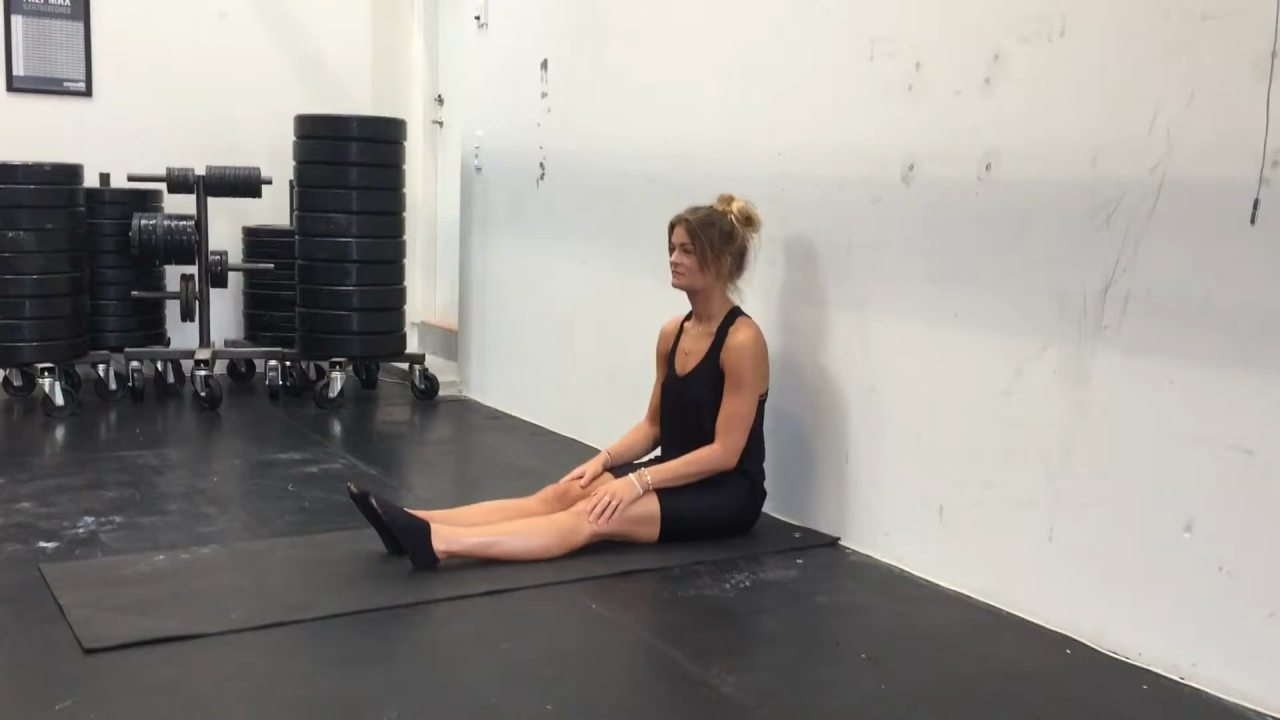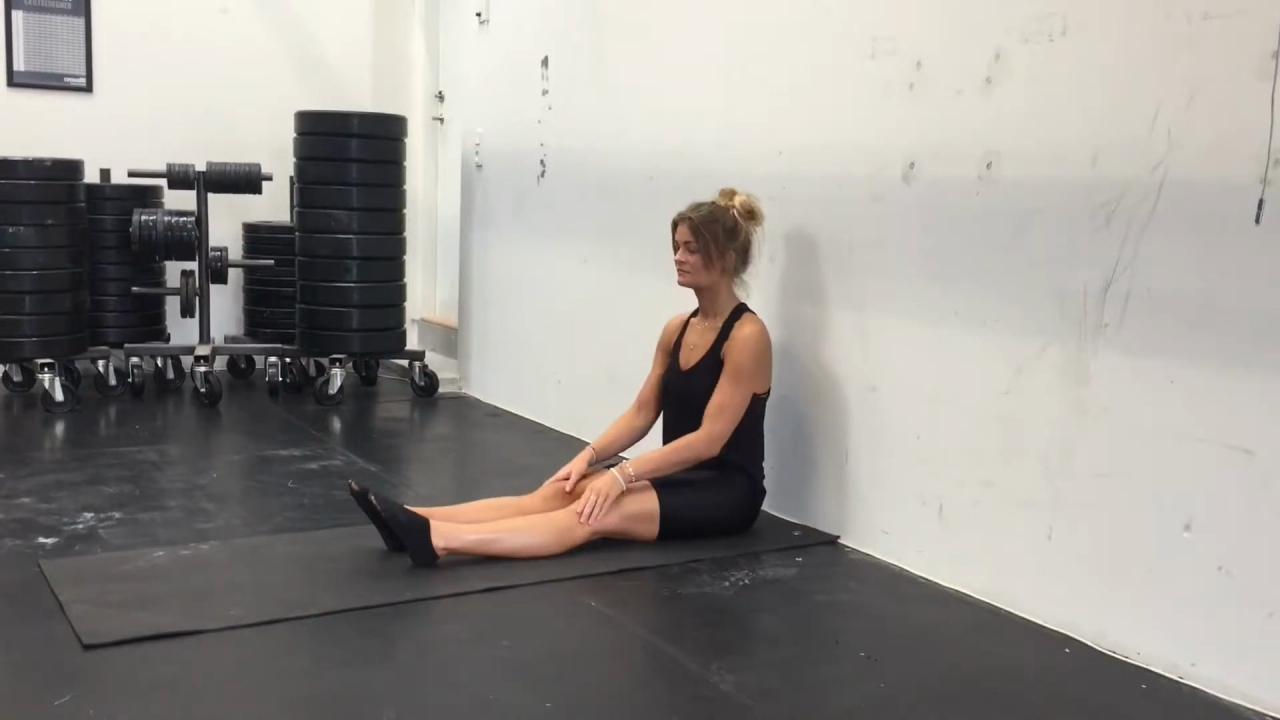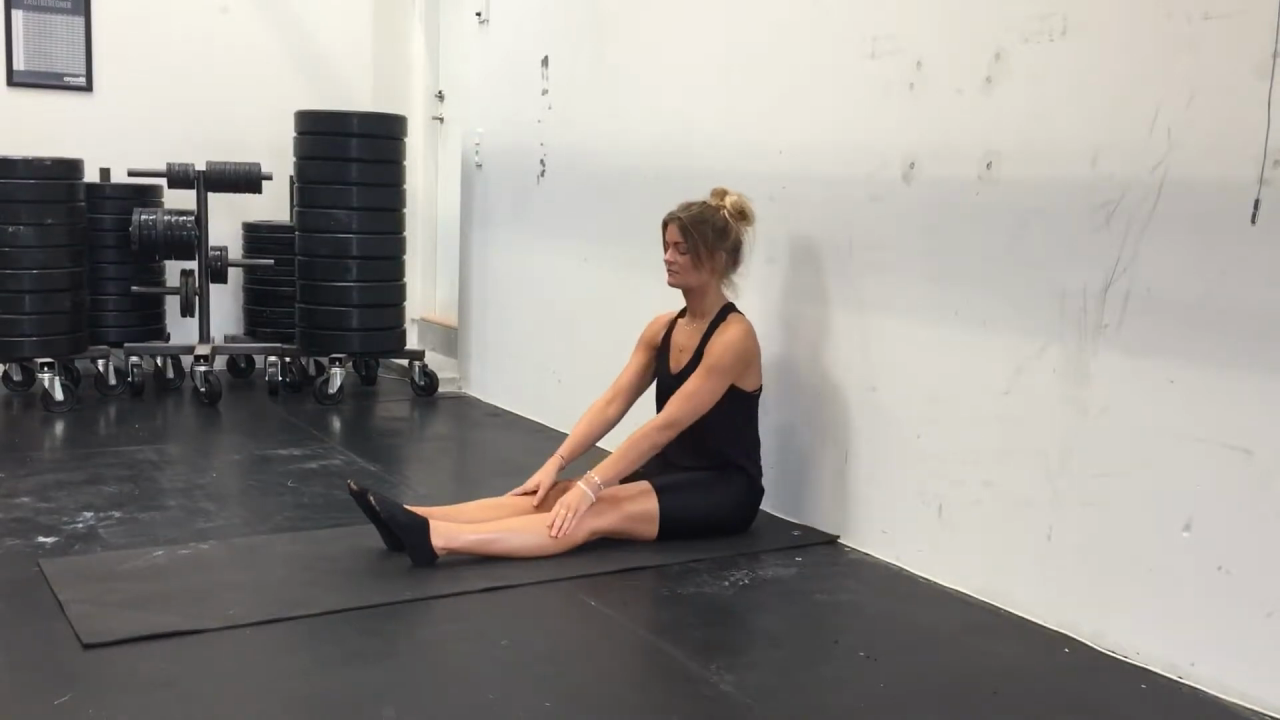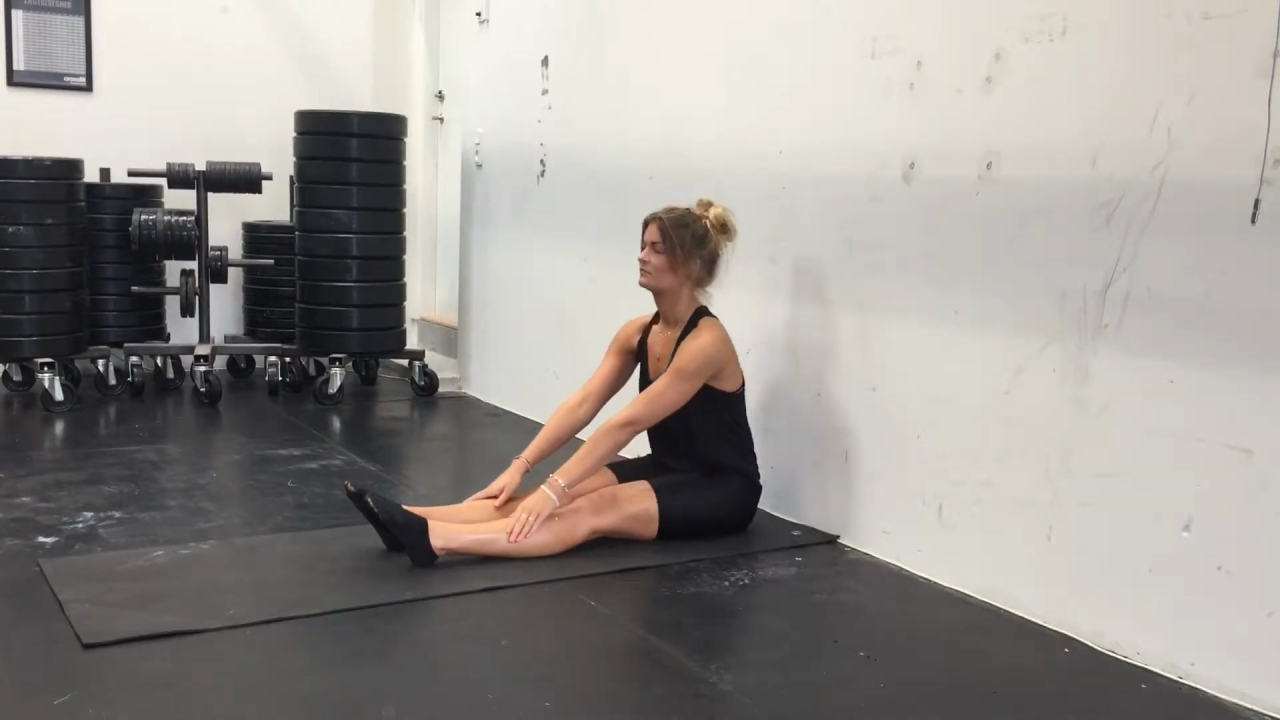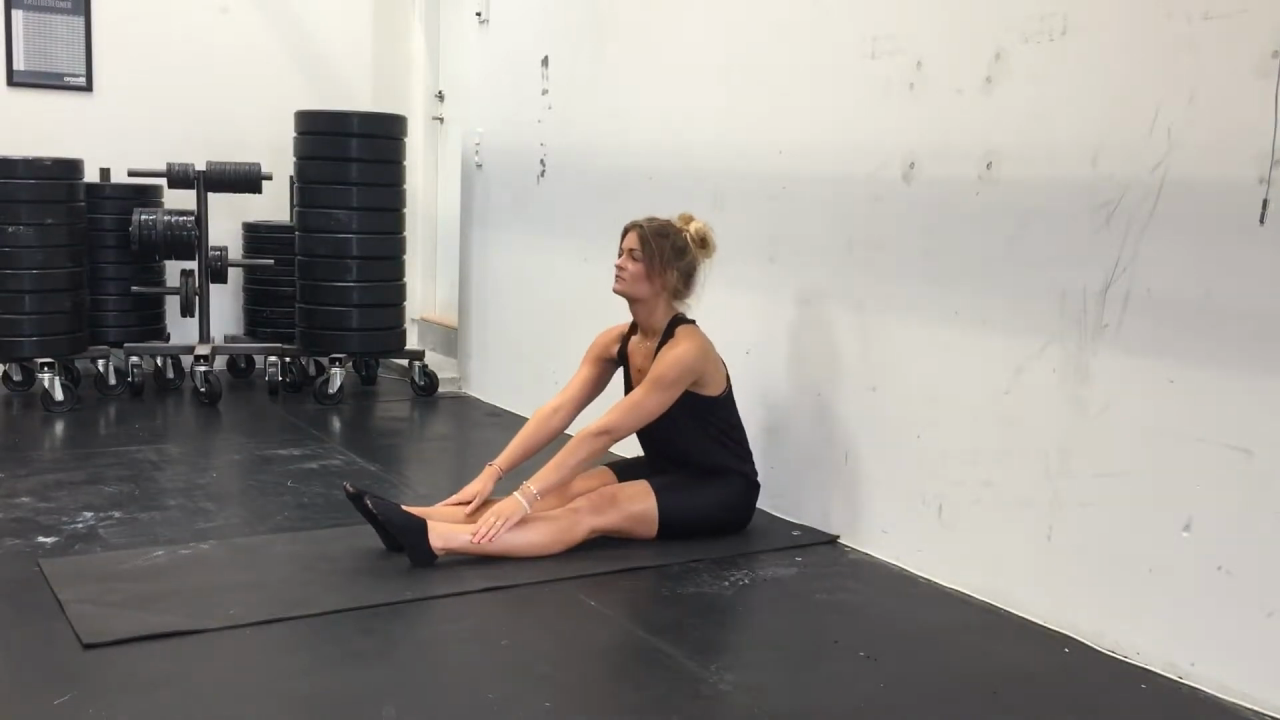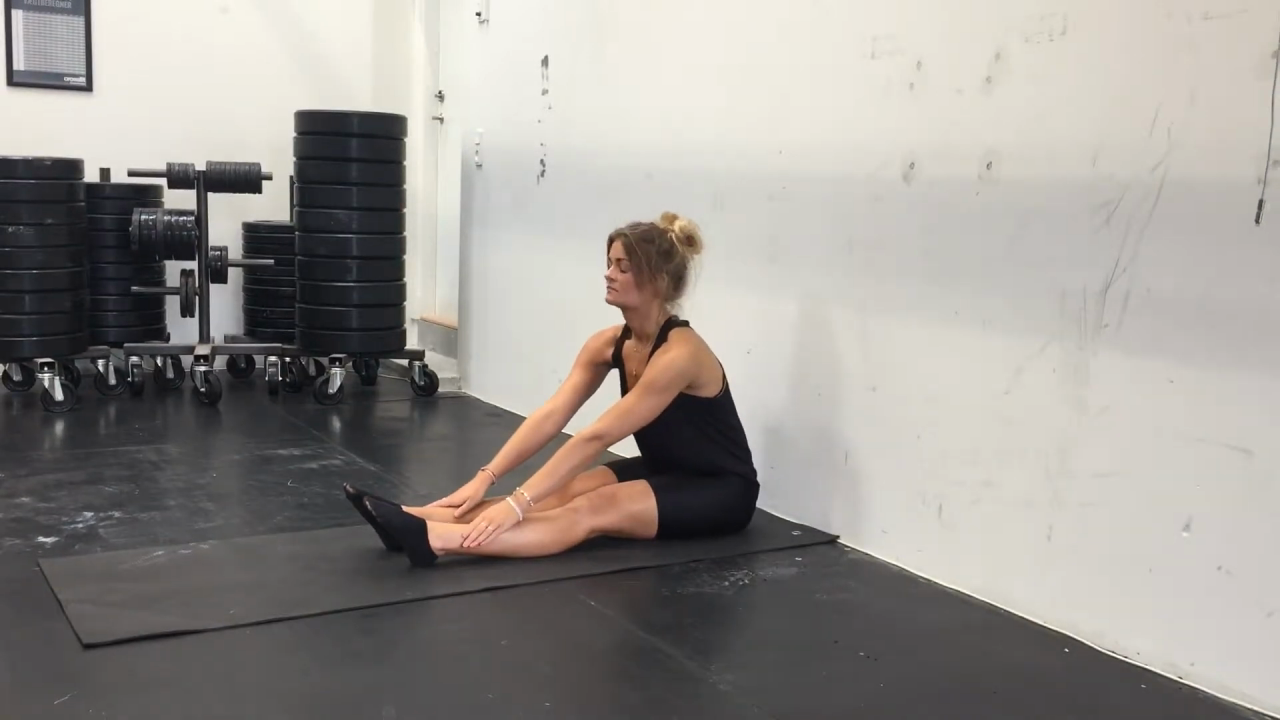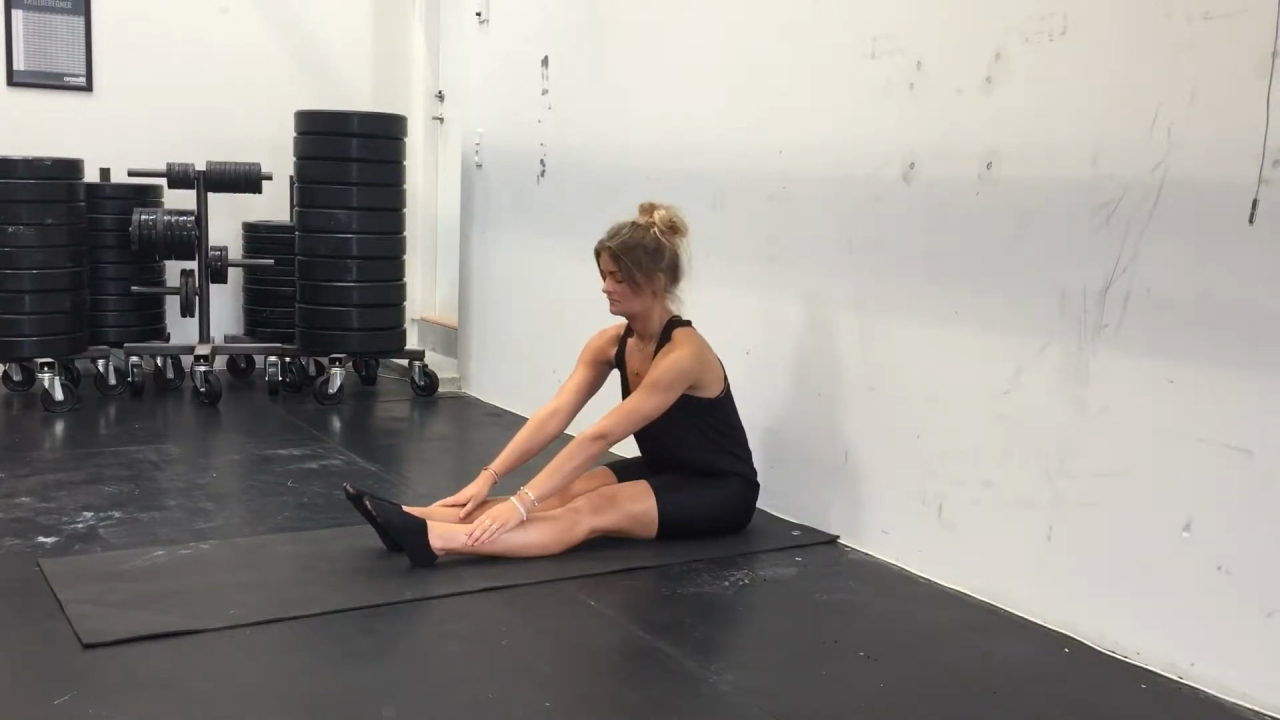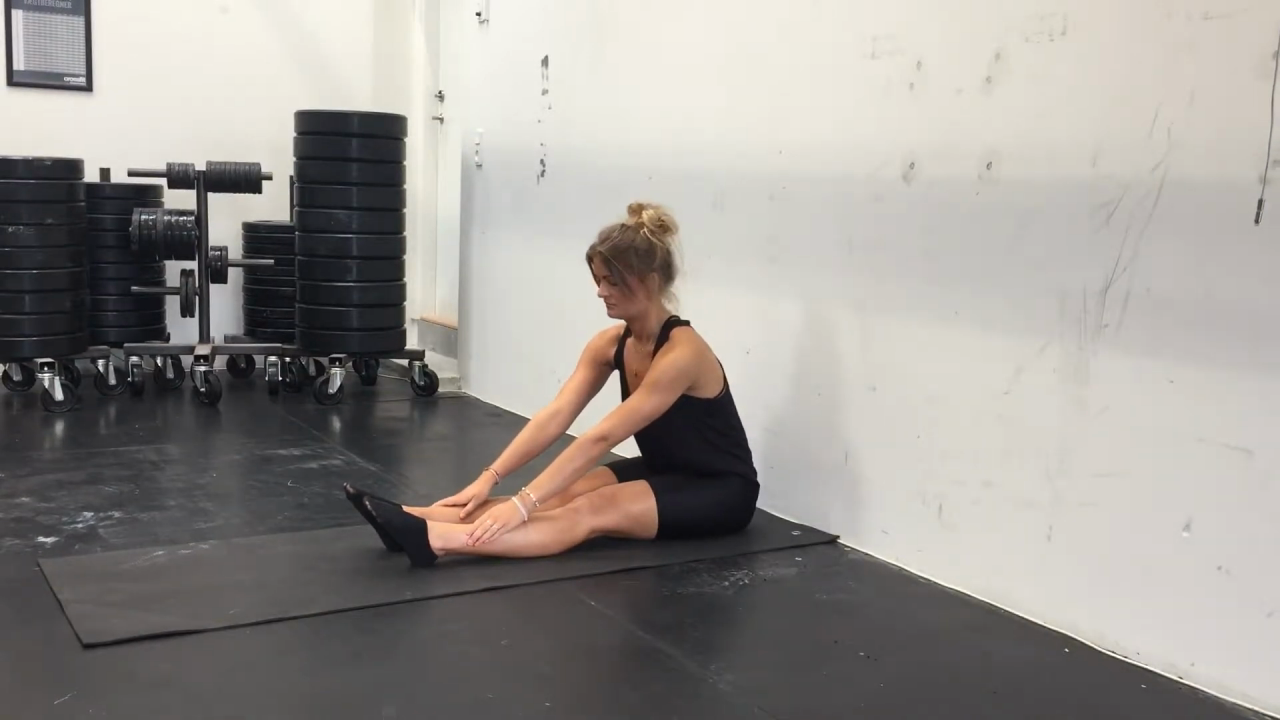
dt=0.5s
person 1, frame 1
left shoulder: (742, 340)
right shoulder: (672, 332)
left elbow: (725, 451)
left wrist: (638, 482)
right wrist: (604, 459)
left hip: (727, 493)
right hip: (676, 474)
left knee: (595, 515)
right knee: (561, 494)
left ankle: (438, 543)
right ankle: (421, 527)
person 1, frame 2
left shoulder: (747, 336)
right shoulder: (677, 329)
left elbow: (709, 439)
right elbow: (641, 414)
left wrist: (621, 475)
right wrist: (588, 456)
left hip: (726, 490)
right hip: (679, 474)
left knee: (598, 514)
right knee: (563, 494)
left ankle: (437, 539)
right ankle: (418, 523)
person 1, frame 3
left shoulder: (733, 336)
right shoulder: (663, 327)
left elbow: (666, 425)
right elbow: (611, 403)
left wrist: (589, 487)
right wrist: (556, 463)
left hip: (724, 490)
right hip: (671, 470)
left knee: (597, 513)
right knee: (555, 496)
left ankle: (437, 540)
right ankle: (414, 520)
person 1, frame 4
left shoulder: (707, 342)
right shoulder: (639, 331)
left elbow: (627, 423)
right elbow: (582, 404)
left wrist: (553, 489)
right wrist: (520, 466)
left hip: (722, 490)
right hip: (667, 468)
left knee: (594, 510)
right knee: (572, 494)
left ankle: (434, 540)
right ankle: (413, 521)
person 1, frame 5
left shoulder: (685, 350)
right shoulder: (617, 340)
left elbow: (603, 432)
right elbow: (557, 411)
left wrist: (525, 497)
right wrist: (492, 473)
left hip: (720, 489)
right hip: (663, 469)
left knee: (592, 511)
right knee: (564, 492)
left ankle: (434, 540)
right ankle: (415, 522)
person 1, frame 6
left shoulder: (680, 353)
right shoulder: (609, 343)
left elbow: (597, 437)
right elbow: (549, 416)
left wrist: (518, 504)
right wrist: (485, 478)
left hip: (720, 490)
right hip: (661, 470)
left knee: (590, 511)
right knee: (563, 492)
left ankle: (431, 539)
right ankle: (415, 520)
person 1, frame 7
left shoulder: (683, 353)
right shoulder: (610, 341)
left elbow: (600, 436)
right elbow: (553, 415)
left wrist: (522, 502)
right wrist: (488, 478)
left hip: (720, 491)
right hip: (661, 470)
left knee: (590, 511)
right knee: (564, 493)
left ankle: (433, 539)
right ankle: (415, 521)
person 1, frame 8
left shoulder: (682, 352)
right shoulder: (610, 343)
left elbow: (601, 437)
right elbow: (554, 416)
left wrist: (524, 503)
right wrist: (489, 478)
left hip: (720, 490)
right hip: (661, 470)
left knee: (589, 512)
right knee: (564, 493)
left ankle: (431, 539)
right ankle: (416, 521)
